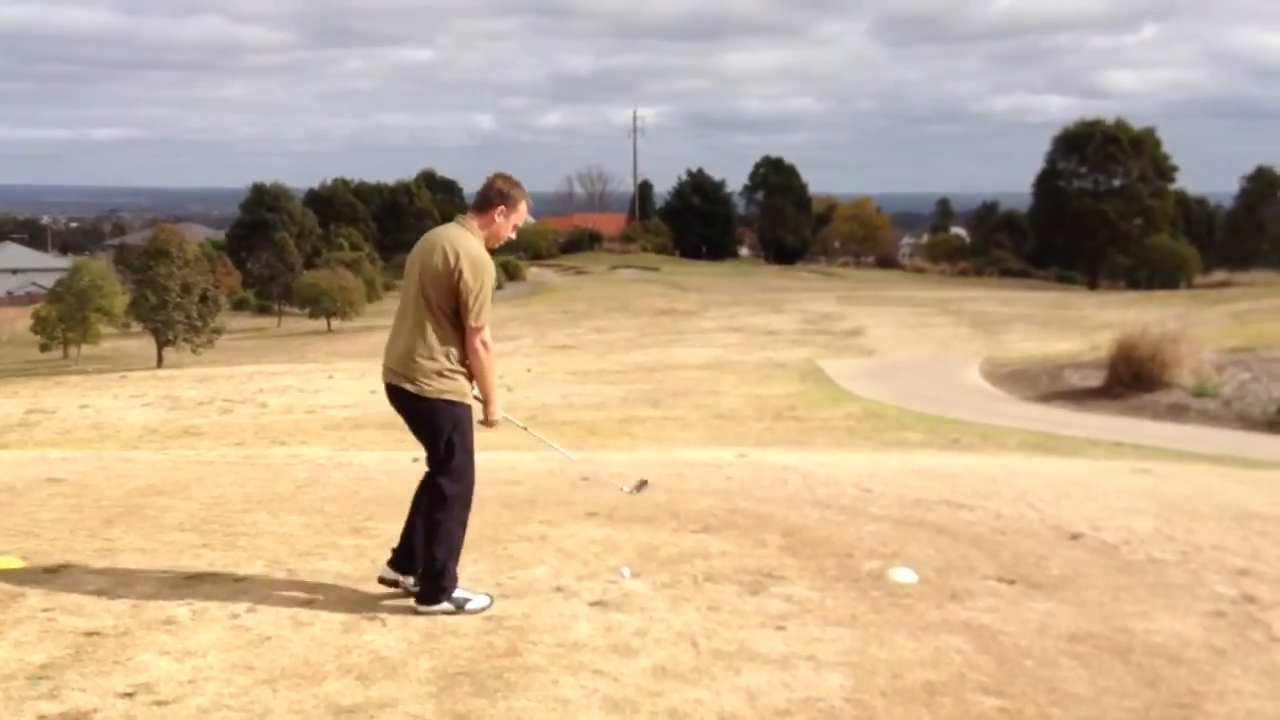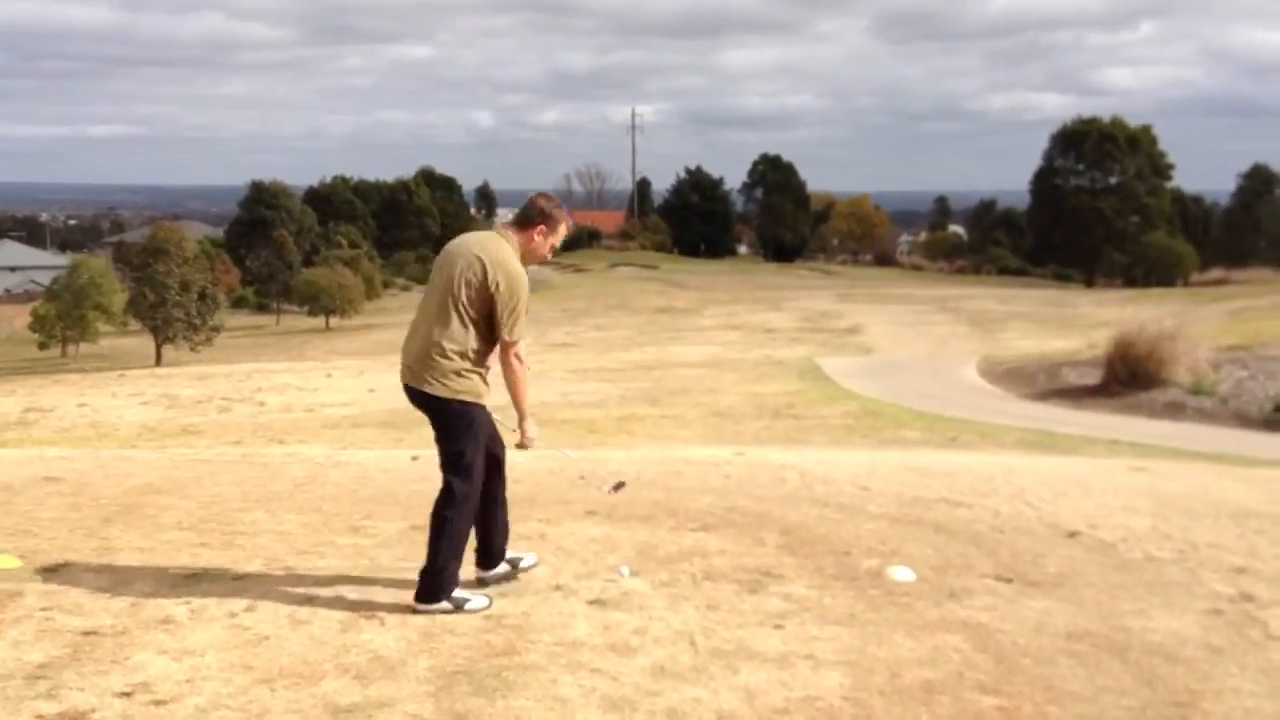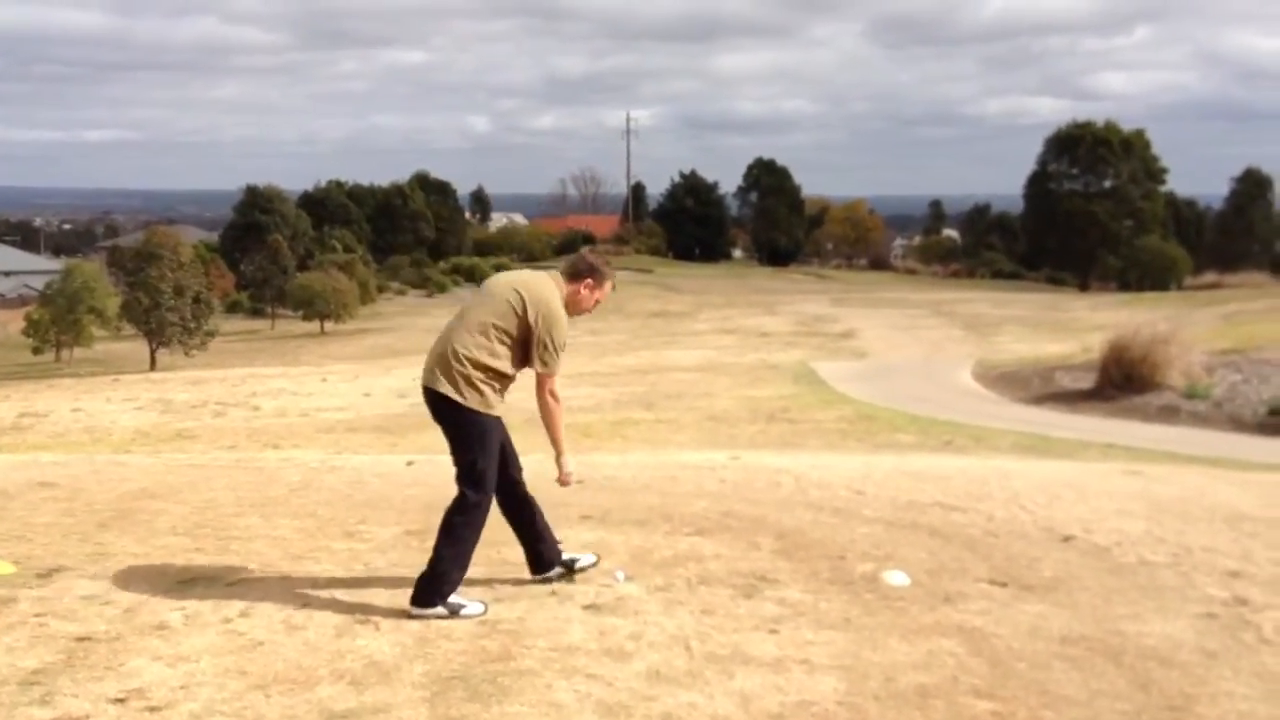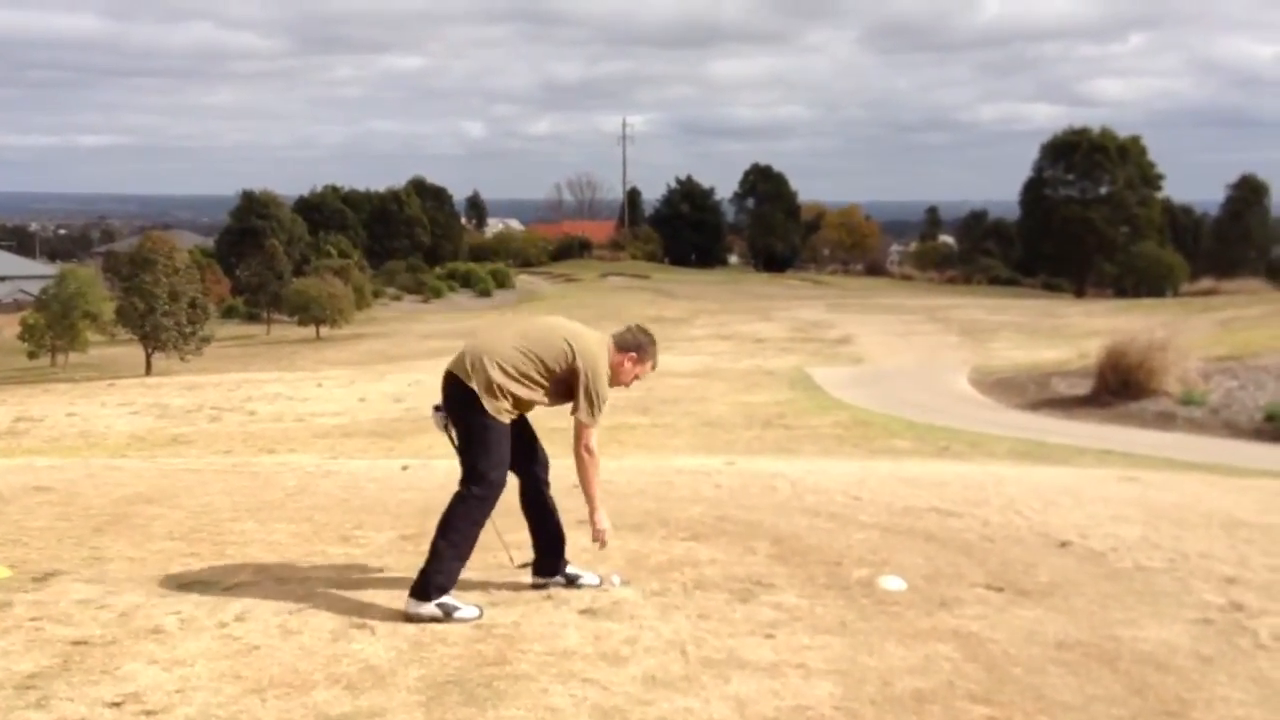
dt=0.2s
person 1, frame 1
left shoulder: (433, 239)
right shoulder: (475, 258)
right elbow: (478, 342)
left wrist: (470, 382)
right wrist: (491, 400)
left hip: (402, 376)
right hip: (436, 385)
left knee: (441, 476)
right knee: (453, 486)
left ankle: (405, 565)
right ankle: (437, 591)
person 1, frame 2
left shoulder: (464, 243)
right shoulder: (509, 271)
right elbow: (512, 355)
right wrist: (525, 418)
left hip: (421, 371)
right hip: (450, 383)
left knee: (490, 457)
right knee: (462, 484)
left ankle: (492, 558)
right ankle: (436, 591)
person 1, frame 3
left shoulder: (519, 281)
right shoulder: (551, 311)
right elbow: (547, 392)
right wrist: (562, 455)
left hip: (444, 380)
right hip: (466, 391)
left knee: (508, 475)
right knee: (476, 493)
left ankle: (547, 559)
right ankle: (433, 596)
person 1, frame 4
left shoulder: (579, 340)
right shoulder: (594, 364)
right elbow: (585, 447)
right wrist: (597, 512)
left hip: (467, 378)
right hip: (481, 388)
left knee: (535, 468)
right knee: (482, 488)
left ankle: (551, 566)
right ankle: (429, 595)
